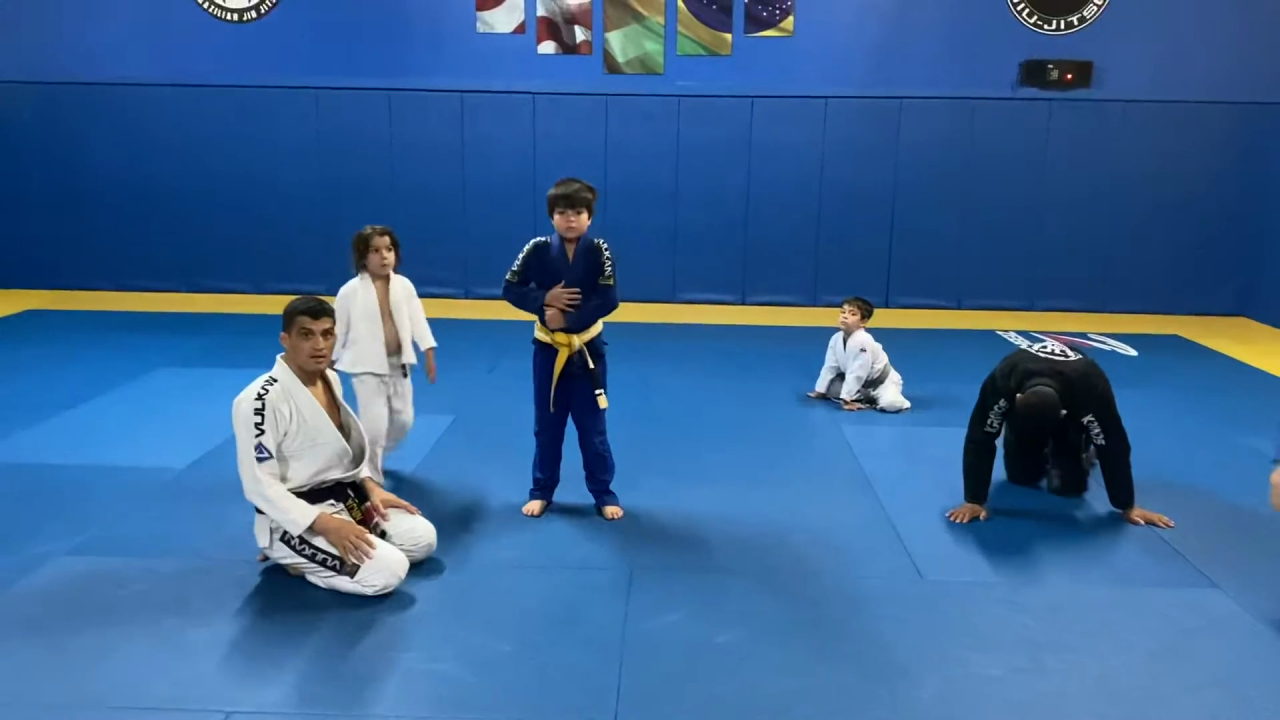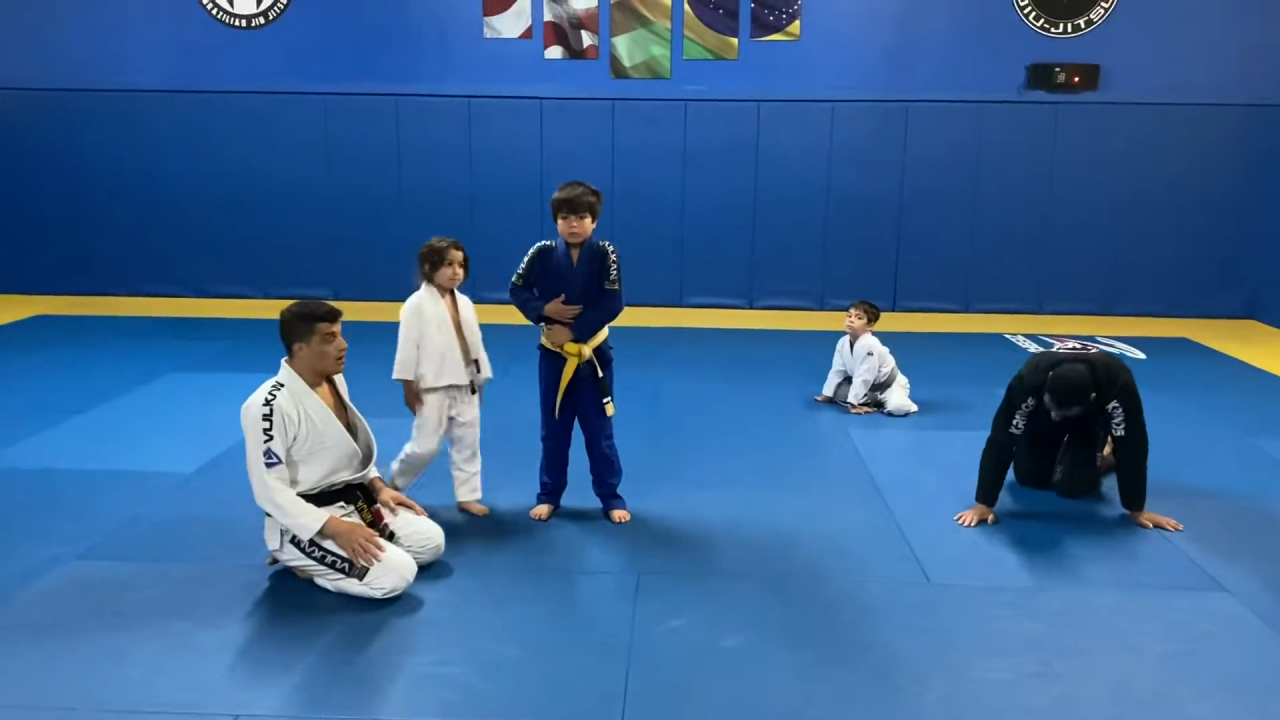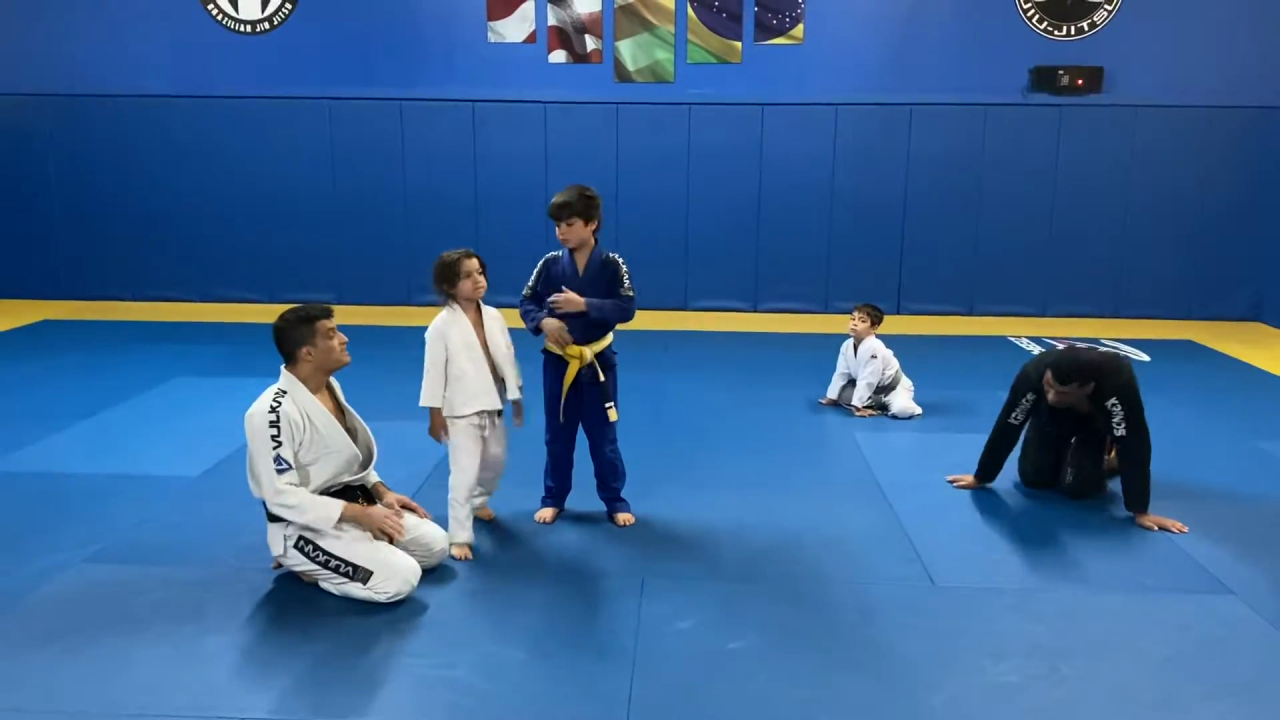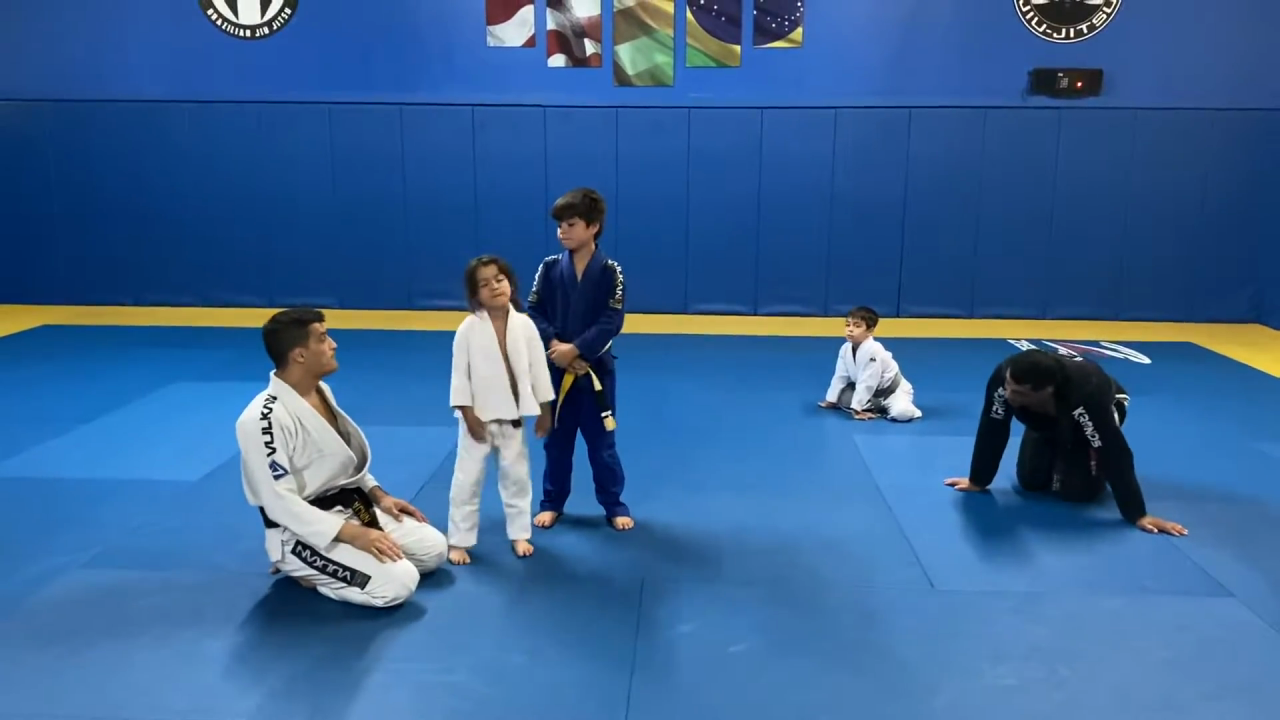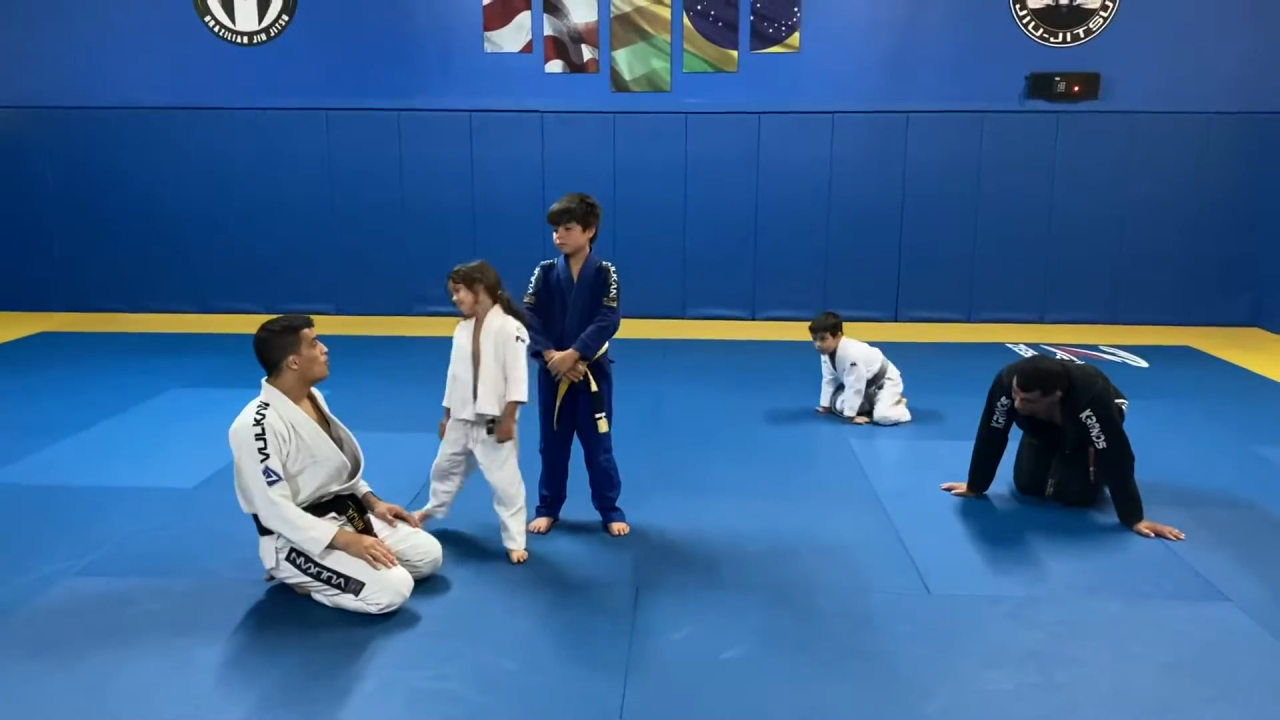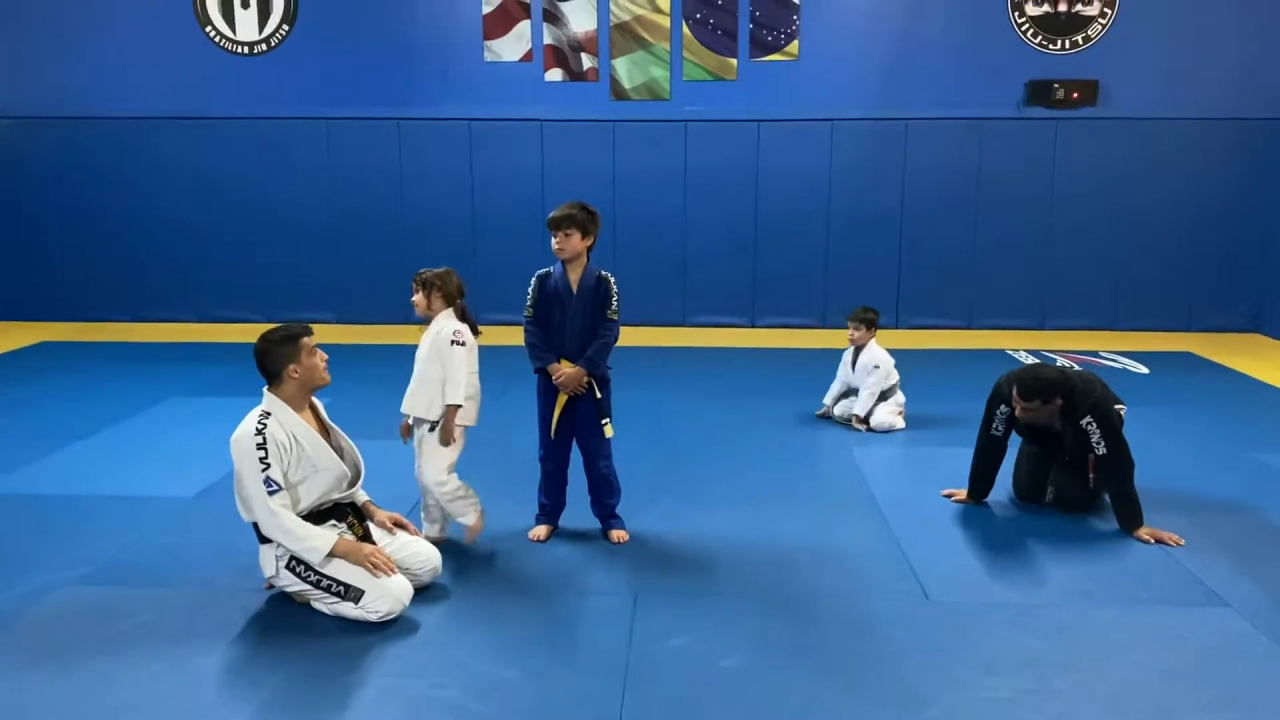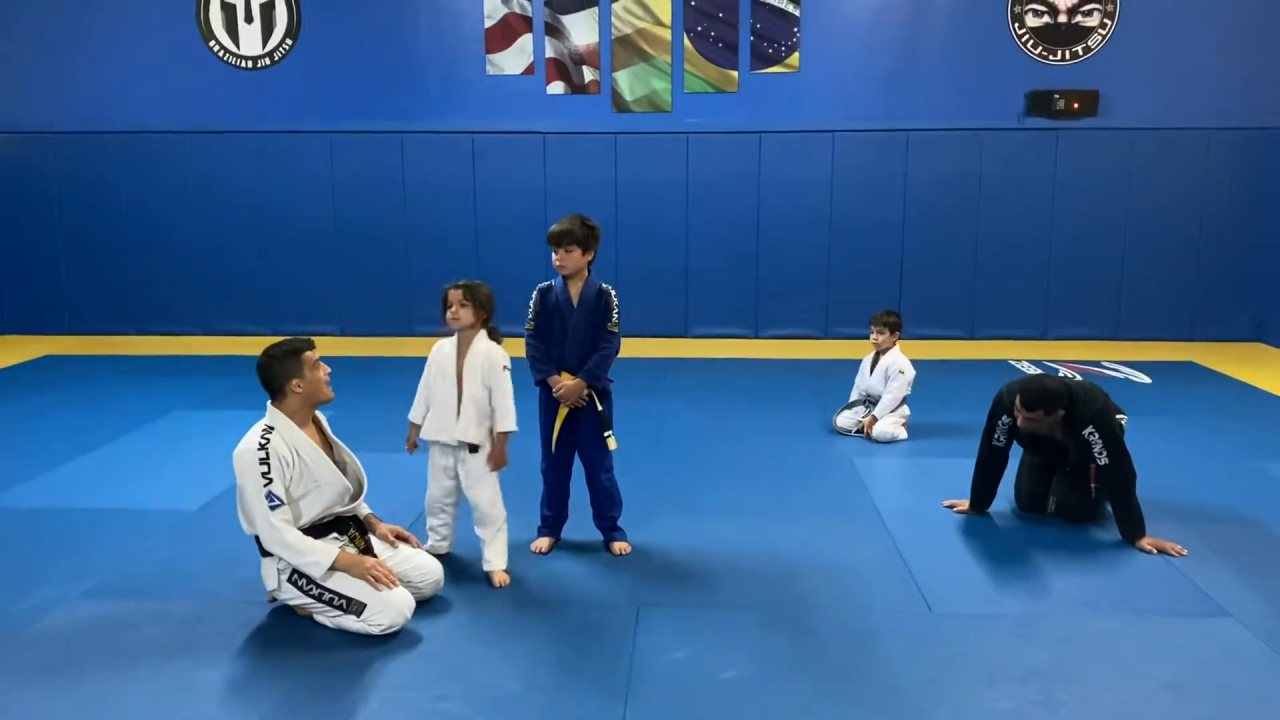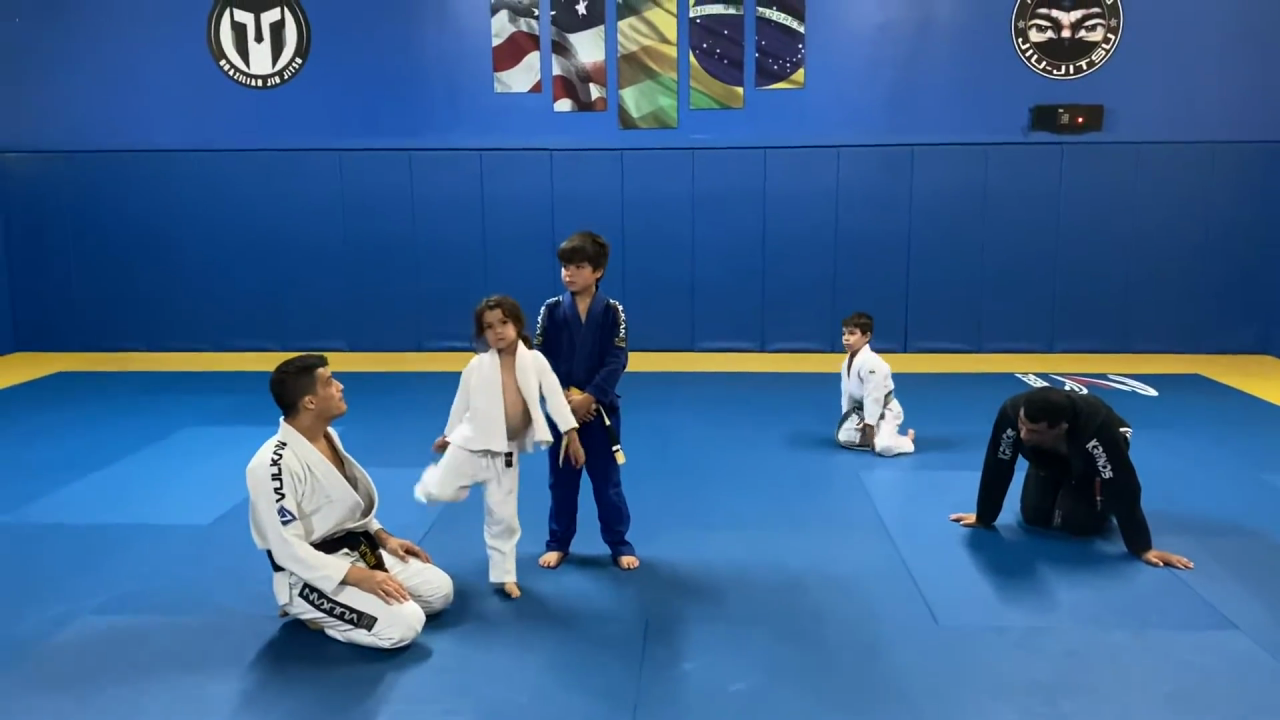
dt=0.5s
person 1, frame 1
left shoulder: (599, 251)
right shoulder: (537, 249)
left elbow: (608, 300)
right elbow: (511, 289)
left wrist: (567, 319)
right wrist: (545, 299)
left hip: (587, 349)
right hip: (548, 349)
left knee: (592, 425)
right knee: (547, 425)
left ankle: (603, 492)
right ankle: (541, 490)
person 1, frame 2
left shoulder: (605, 254)
right shoulder: (542, 253)
left elbow: (612, 305)
right elbow: (517, 290)
left wrist: (573, 332)
right wrist: (544, 310)
left hip: (593, 355)
right hip: (554, 356)
left knee: (599, 430)
right knee: (553, 430)
left ankle: (611, 497)
right ankle: (549, 495)
person 1, frame 3
left shoulder: (612, 264)
right shoulder: (550, 263)
left elbow: (626, 309)
right elbow: (527, 303)
left wrist: (584, 305)
right wrist: (543, 322)
left hip: (597, 361)
right hip: (558, 361)
left knee: (603, 436)
right knee: (557, 435)
left ankle: (615, 500)
right ankle: (553, 498)
person 1, frame 4
left shoulder: (610, 271)
right shoulder: (549, 268)
left elbow: (611, 323)
right elbow: (534, 313)
left wrist: (575, 350)
right wrist: (555, 345)
left hip: (595, 367)
right hip: (556, 367)
left knee: (601, 441)
right knee: (556, 440)
left ankle: (614, 504)
right ankle: (552, 502)
person 1, frame 5
left shoulder: (604, 273)
right shoulder: (545, 272)
left elbow: (606, 322)
right elbow: (530, 316)
left wrist: (573, 355)
right wrist: (550, 355)
left hip: (592, 371)
right hip: (552, 372)
left knee: (598, 445)
right knee: (552, 444)
left ankle: (610, 510)
right ankle: (548, 508)
person 1, frame 6
left shoulder: (604, 283)
right shoulder: (542, 281)
left elbow: (607, 334)
right elbow: (532, 331)
left wrist: (580, 371)
right wrist: (554, 369)
left hip: (591, 380)
right hip: (552, 381)
left knee: (597, 453)
right knee: (552, 452)
left ankle: (609, 517)
right ankle: (547, 516)
person 1, frame 7
left shoulder: (604, 296)
right shoulder: (543, 295)
left elbow: (608, 347)
right elbow: (533, 344)
left wrist: (580, 384)
right wrist: (555, 381)
left hip: (593, 393)
right hip: (553, 393)
left knee: (599, 466)
right knee: (554, 465)
left ankle: (612, 529)
right ankle: (550, 528)
person 1, frame 8
left shoulder: (612, 311)
right shoulder: (551, 310)
left elbow: (616, 362)
right elbow: (541, 358)
left wrist: (588, 398)
right wrist: (564, 397)
left hip: (600, 408)
left knee: (606, 479)
right knee: (562, 480)
left ankle: (620, 544)
right ankle: (558, 543)
person 2, frame 1
left shoulder: (329, 379)
right shoulder: (261, 400)
right elbow: (260, 486)
left wrist: (371, 487)
right wrist: (326, 525)
right hip: (295, 519)
left knee: (422, 539)
right knee: (387, 571)
right ankle: (289, 555)
person 2, frame 2
left shoulder: (334, 380)
right shoulder: (269, 406)
right elbow: (271, 492)
left wrist: (379, 487)
right wrist: (336, 529)
right hip: (304, 522)
left knee: (431, 541)
right knee: (395, 575)
left ankle: (319, 557)
right ankle: (299, 558)
person 2, frame 3
left shoulder: (328, 385)
right shoulder: (272, 413)
right elbow: (280, 496)
left wrist: (381, 491)
right wrist: (356, 514)
right hip: (304, 527)
left knee: (435, 544)
right knee: (400, 578)
right ankle: (304, 564)
person 2, frame 4
left shoulder: (320, 390)
right shoulder: (265, 419)
right elbow: (281, 504)
left wrist: (379, 495)
right wrist: (353, 535)
right hip: (302, 532)
left knee: (433, 549)
right knee: (398, 583)
left ankle: (325, 566)
right ankle: (303, 569)
person 2, frame 5
left shoulder: (312, 397)
right shoulder: (257, 425)
right elbow: (275, 510)
left wrist: (372, 501)
right wrist: (346, 542)
right hip: (297, 539)
left knee: (428, 555)
right knee: (392, 590)
left ankle: (318, 573)
right ankle: (297, 575)
person 2, frame 6
left shoulder: (311, 406)
right shoulder: (258, 434)
right elbow: (275, 520)
left wrist: (371, 510)
right wrist: (347, 550)
right hip: (296, 547)
left knee: (427, 563)
right knee: (392, 597)
left ankle: (319, 582)
right ankle: (297, 585)
person 2, frame 7
left shoulder: (315, 420)
right shoulder: (262, 449)
right elbow: (276, 534)
left wrist: (373, 523)
right wrist: (348, 563)
right hip: (299, 561)
left knee: (430, 576)
right knee: (394, 611)
left ankle: (320, 595)
right ankle: (298, 597)
person 2, frame 8
left shoulder: (327, 436)
right shoulder: (274, 465)
right elbow: (288, 550)
left wrist: (384, 538)
right wrist: (359, 578)
right hip: (310, 576)
left knee: (439, 590)
right knee: (404, 624)
left ankle: (333, 609)
right ankle: (309, 612)
person 3, frame 1
left shoulder: (403, 285)
right shoulder: (351, 290)
left elbow: (418, 321)
right elbow: (339, 328)
left wrist: (429, 356)
left hip: (399, 367)
right hip: (367, 369)
left knee: (403, 421)
right knee: (374, 427)
left ankle: (383, 450)
right ankle: (371, 477)
person 3, frame 2
left shoulder: (464, 303)
right shoulder: (417, 304)
right elbow: (408, 346)
left wrist: (479, 377)
right wrist: (409, 385)
left hip: (465, 386)
right hip: (434, 388)
left knee: (468, 443)
right knee: (426, 446)
left ankle: (467, 496)
right ankle: (395, 481)
person 3, frame 3
left shoulder: (493, 316)
right shoulder: (442, 325)
left elbow: (507, 358)
right elbow: (434, 371)
left wrist: (516, 397)
right wrist: (435, 415)
left hip: (494, 407)
right hip: (461, 411)
left knee: (495, 462)
right knee: (465, 474)
left ankle: (477, 502)
right ankle: (459, 536)
person 3, frame 4
left shoulder: (524, 325)
right shoulder: (469, 328)
left elbow: (538, 369)
right elbow: (460, 375)
left wrist: (544, 411)
right wrist: (468, 414)
left hip: (513, 418)
right hip: (480, 417)
left knee: (517, 477)
right knee: (468, 479)
left ankle: (519, 534)
right ankle: (458, 540)
person 3, frame 5
left shoulder: (509, 327)
right shoulder: (463, 329)
left elbow: (517, 375)
right elbow: (455, 373)
left wrist: (508, 418)
right wrist: (448, 413)
left hip: (493, 421)
right hip: (463, 417)
left knee: (504, 480)
right knee: (445, 468)
left ankle: (515, 540)
right ankle: (433, 511)
person 3, frame 6
left shoulder: (454, 330)
right shoulder: (432, 330)
left elbow: (457, 380)
left wrist: (448, 422)
right wrist: (409, 417)
left hip: (445, 420)
right hip: (427, 419)
left knee: (435, 476)
right knee: (425, 478)
left ankle: (471, 512)
right ankle: (433, 532)
person 3, frame 7
left shoulder: (493, 353)
right shoulder: (441, 349)
left elbow: (503, 399)
right elbow: (426, 390)
left wrist: (500, 445)
right wrist: (414, 428)
left hip: (477, 443)
right hip: (442, 440)
left knee: (486, 504)
right knee: (438, 498)
left ankle: (496, 564)
right ankle: (437, 545)
person 3, frame 8
left shoulder: (535, 360)
right shoulder: (477, 365)
left elbow: (555, 398)
right elbow: (461, 403)
left wrist: (572, 437)
right wrist: (447, 437)
left hip: (507, 452)
right hip: (470, 444)
left knee: (503, 516)
right knee: (439, 491)
left ankle: (505, 576)
right ankle: (430, 480)
person 4, frame 1
left shoulder: (1093, 392)
right shoulder: (1001, 383)
left elbow: (1114, 448)
right elbow: (979, 440)
left wrist: (1127, 507)
right wrist: (974, 501)
left knee: (1067, 485)
right knee: (1021, 477)
left ankle: (1085, 453)
person 4, frame 2
left shoulder: (1118, 383)
right shoulder: (1030, 379)
left elbow: (1131, 445)
right elbow: (1001, 440)
left wrist: (1137, 510)
right wrist: (983, 504)
left hip: (1091, 422)
left knee: (1072, 485)
right knee: (1028, 478)
left ankle: (1105, 453)
person 4, frame 3
left shoulder: (1118, 383)
right shoulder: (1035, 374)
left elbow: (1134, 445)
right elbow: (1007, 429)
left wrist: (1140, 511)
right wrist: (981, 477)
left hip: (1099, 422)
right hip: (1054, 421)
left knee: (1077, 486)
right knee: (1033, 478)
left ankle: (1110, 458)
right ankle: (1068, 450)
person 4, frame 4
left shoulder: (1087, 393)
right shoulder: (1004, 377)
left elbow: (1114, 453)
right elbow: (992, 432)
left wrist: (1137, 515)
right wrist: (978, 481)
left hip: (1100, 412)
right hip: (1046, 422)
left knee: (1077, 490)
right knee: (1031, 481)
left ankle: (1088, 465)
right ankle: (1060, 457)
person 4, frame 5
left shoulder: (1093, 397)
right shoulder: (1007, 381)
left elbow: (1117, 457)
right elbow: (991, 437)
left wrist: (1134, 519)
right wrist: (975, 486)
left hip: (1088, 433)
right hip: (1044, 430)
left knee: (1074, 493)
right knee: (1028, 486)
left ankle: (1095, 473)
right ankle: (1057, 459)
person 4, frame 6
left shoulder: (1092, 404)
right shoulder: (1006, 389)
left elbow: (1116, 464)
right elbow: (990, 444)
left wrist: (1134, 525)
right wrist: (975, 493)
left hip: (1085, 442)
right hip: (1042, 437)
left knee: (1073, 499)
right knee: (1026, 493)
left ankle: (1095, 481)
right ankle: (1056, 467)
person 4, frame 7
left shoulder: (1095, 414)
right shoulder: (1007, 399)
left elbow: (1119, 474)
right elbow: (992, 455)
left wrist: (1137, 535)
right wrist: (977, 504)
left hip: (1087, 452)
right hip: (1044, 448)
left knee: (1075, 509)
right knee: (1028, 503)
left ankle: (1096, 490)
right ankle: (1056, 477)
person 4, frame 8
left shoulder: (1098, 427)
right shoulder: (1012, 412)
left elbow: (1123, 488)
right elbow: (997, 469)
left wrist: (1142, 548)
right wrist: (984, 517)
left hip: (1090, 466)
right hip: (1048, 461)
left knee: (1082, 523)
right knee: (1034, 517)
left ankle: (1101, 505)
right ankle: (1061, 490)
